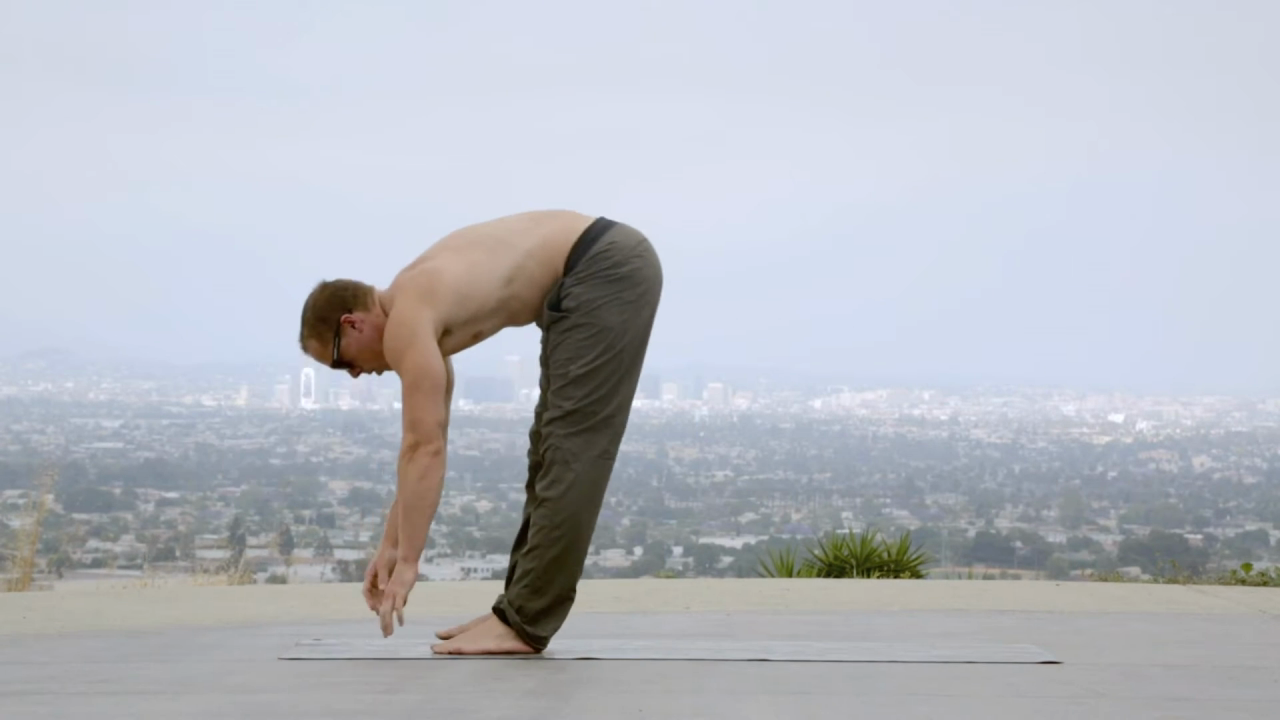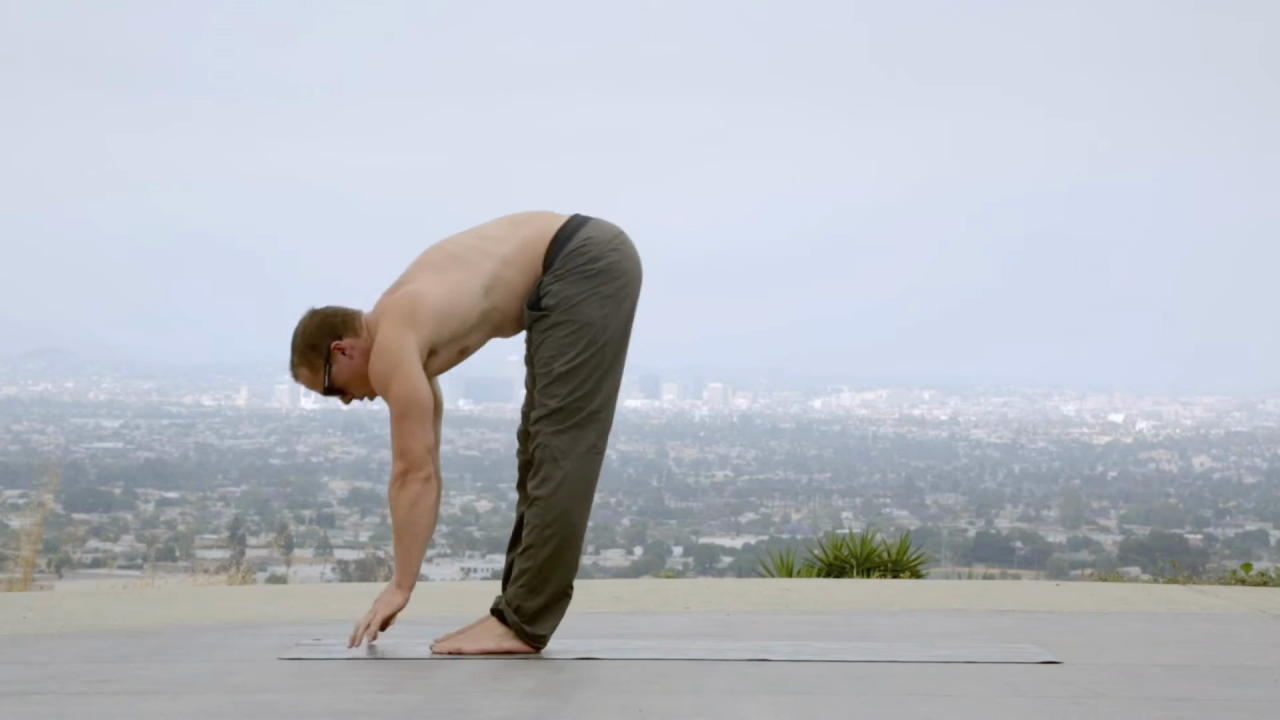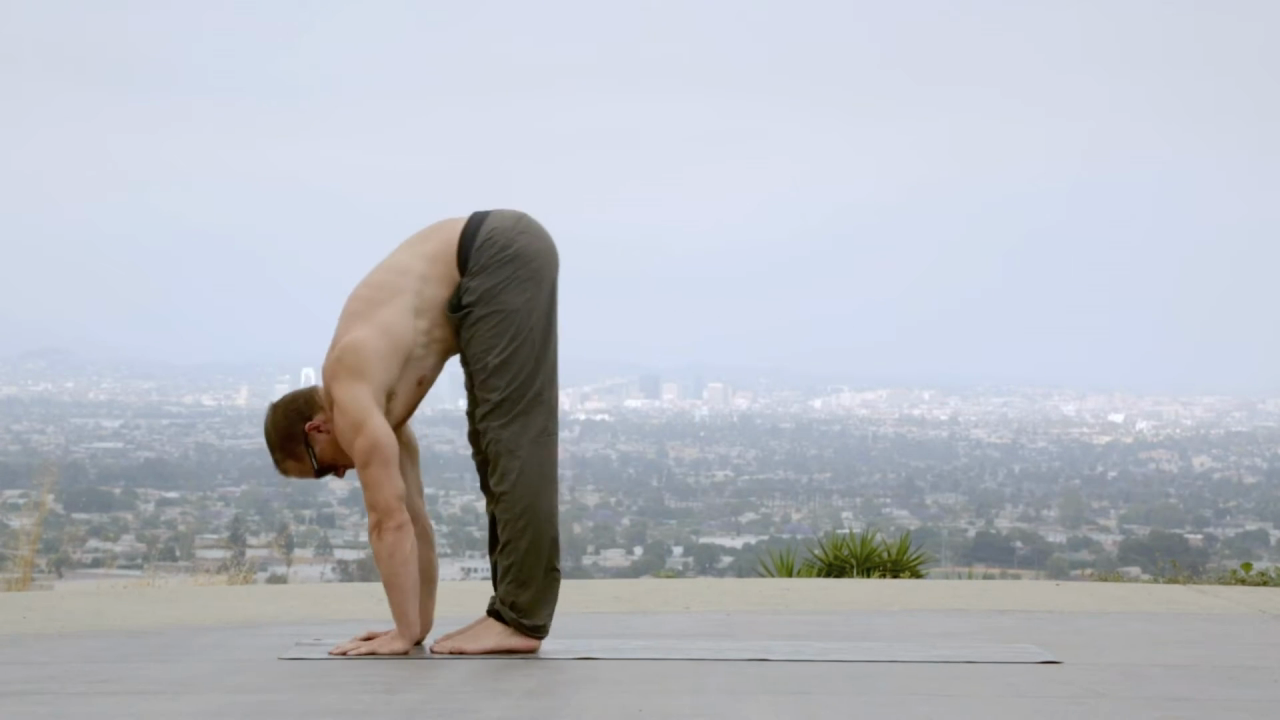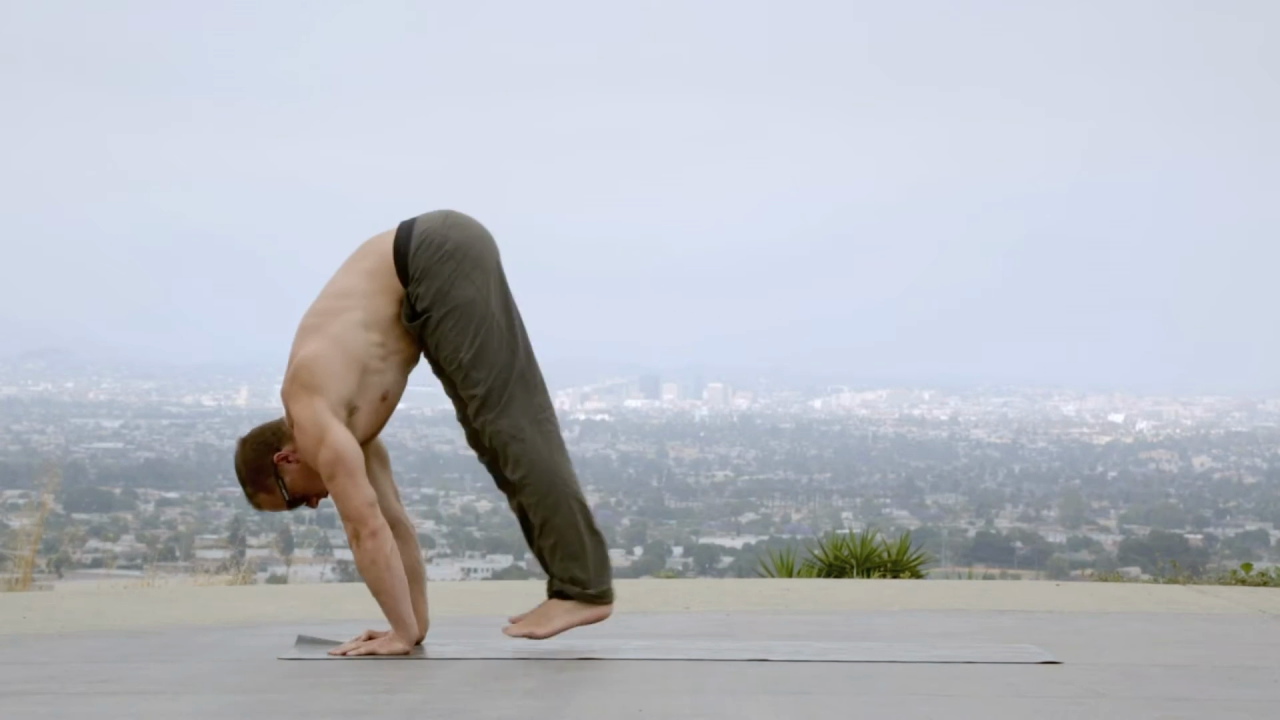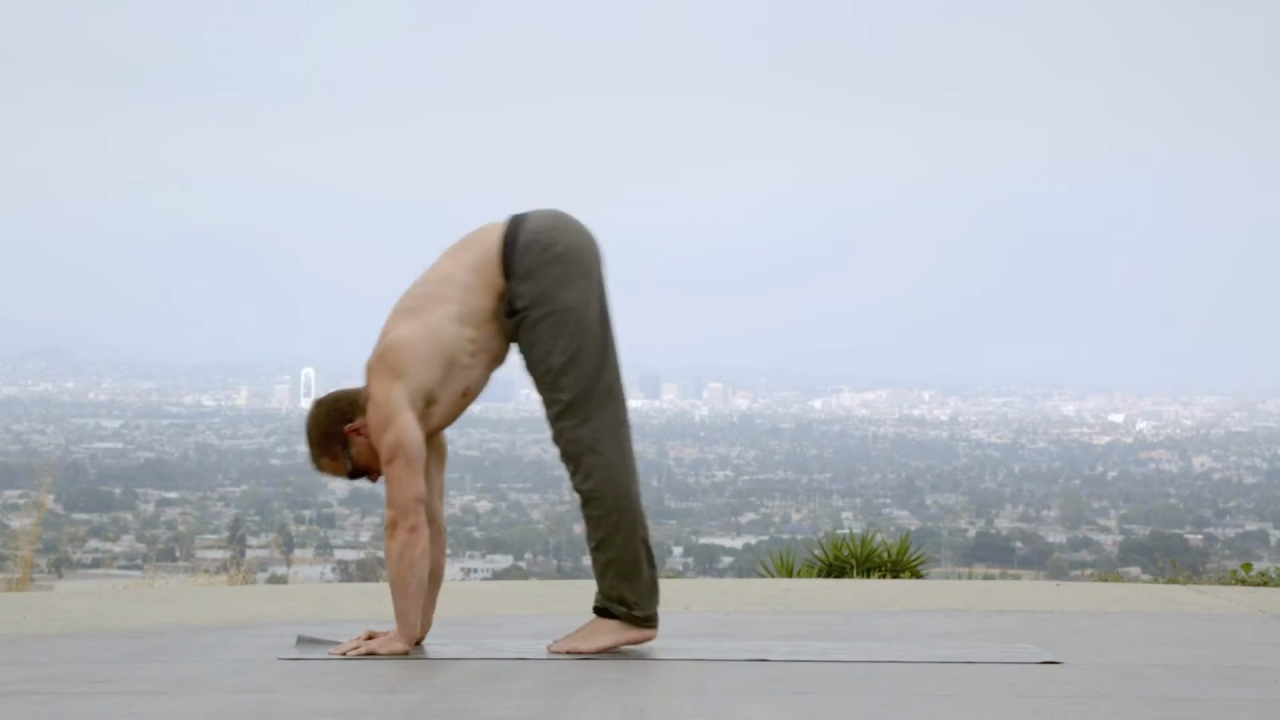
dt=0.2s
person 1, frame 1
left shoulder: (405, 320)
right shoulder: (417, 312)
left elbow: (424, 448)
right elbow: (428, 446)
left wrist: (405, 559)
right wrist: (390, 545)
left hip: (607, 269)
right hip: (607, 267)
left knee: (572, 450)
right knee: (558, 449)
left ankle: (523, 619)
right ankle: (521, 612)
person 1, frame 2
left shoulder: (392, 344)
right shoulder: (412, 349)
left elbow: (414, 473)
right elbow: (426, 471)
left wrist: (399, 584)
right wrist: (406, 579)
left hip: (586, 265)
right hip: (585, 263)
left knee: (559, 448)
right knee: (547, 447)
left ankle: (521, 620)
right ankle: (518, 612)
person 1, frame 3
left shoulder: (351, 405)
right shoulder: (378, 409)
left elbow: (391, 523)
right elbow: (412, 515)
left wrist: (407, 631)
right wrist: (420, 623)
left hip: (499, 253)
right hip: (504, 253)
left knee: (511, 440)
right knee: (502, 441)
left ankle: (520, 616)
right ankle: (520, 612)
person 1, frame 4
left shoulder: (312, 417)
right shoulder: (338, 423)
left elbow: (368, 532)
right elbow: (393, 521)
left wrist: (404, 632)
right wrist: (415, 624)
left hip: (442, 250)
right hip: (443, 253)
left knee: (508, 425)
right knee: (505, 425)
left ankle: (584, 586)
right ankle: (584, 584)
person 1, frame 5
left shoulder: (389, 402)
right shoulder: (419, 412)
left elbow: (408, 523)
right elbow: (424, 517)
left wrist: (403, 633)
right wrist: (417, 625)
left hip: (543, 258)
right hip: (545, 252)
left knee: (586, 432)
right knee: (586, 435)
left ankle: (627, 611)
right ankle: (625, 605)
